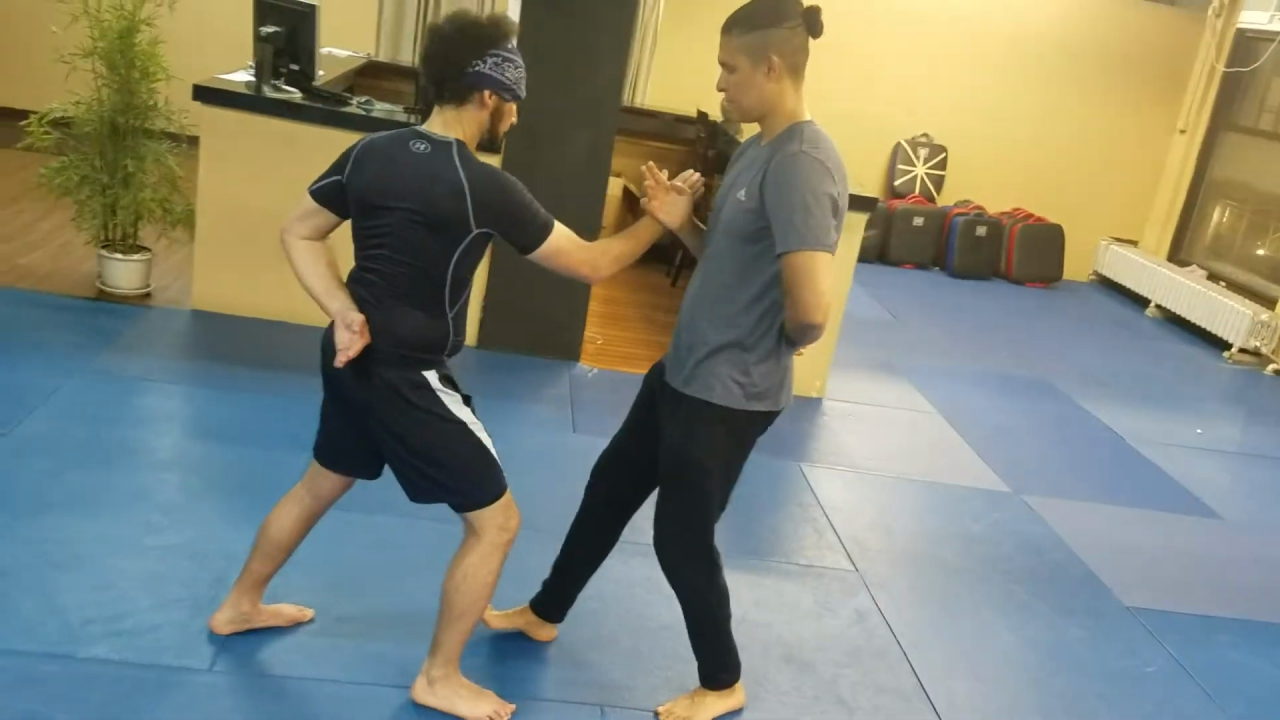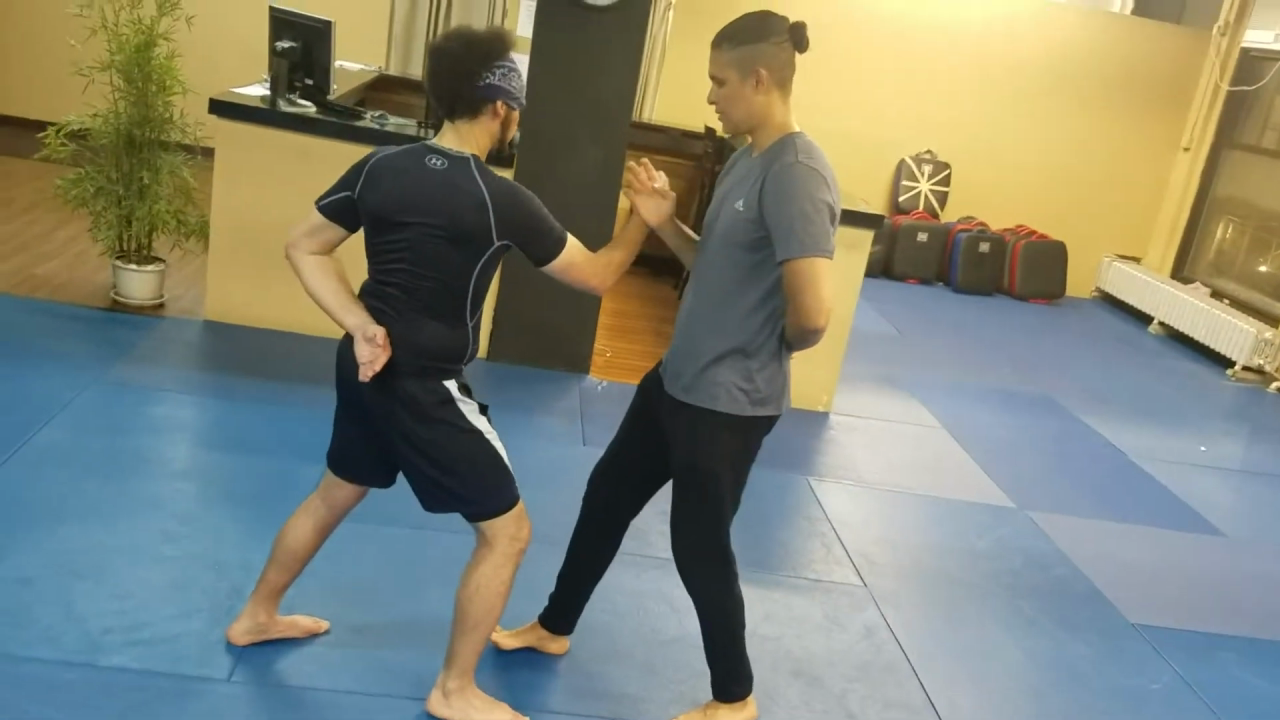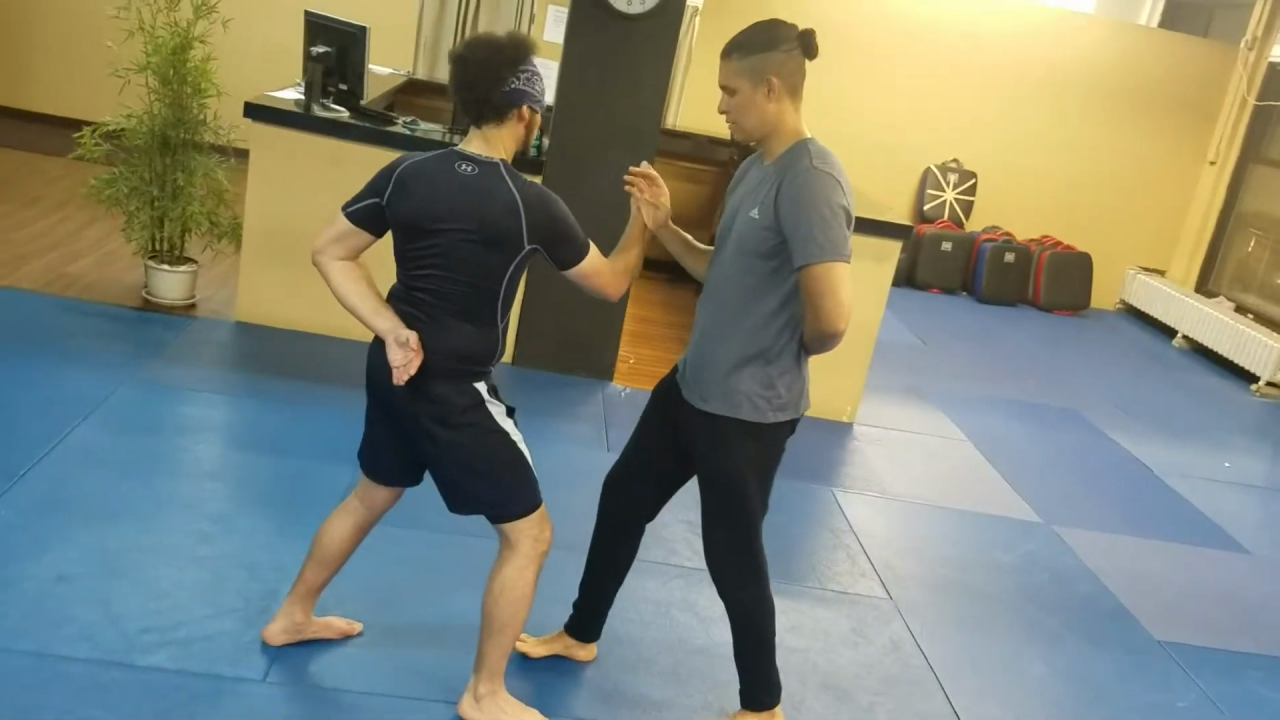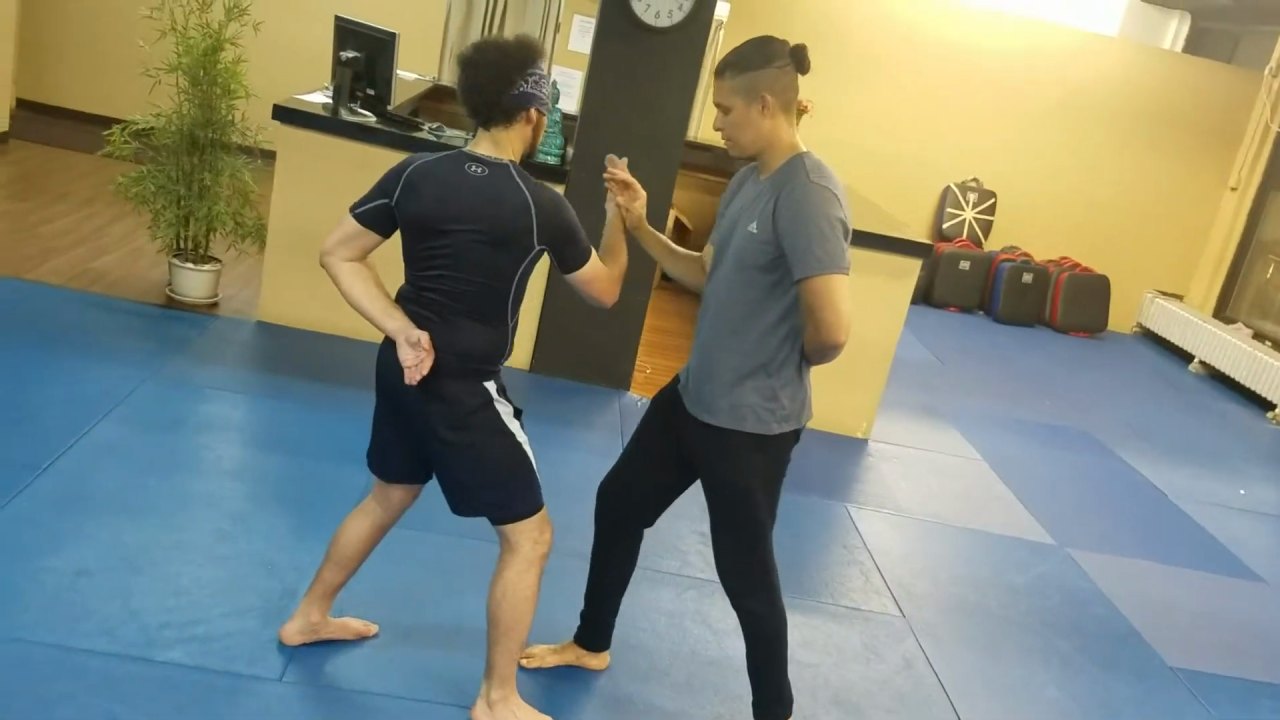
dt=0.4s
person 1, frame 1
left shoulder: (802, 164)
right shoulder: (755, 148)
left elbow: (810, 309)
left wrist: (776, 343)
right wrist: (679, 222)
left hip: (729, 391)
right hip: (684, 369)
left knee: (681, 538)
right knee: (609, 486)
right ankle: (545, 612)
person 1, frame 2
left shoulder: (796, 174)
right shoulder: (744, 160)
left elbow: (812, 314)
left wrist: (767, 349)
right wrist: (665, 224)
left hip: (729, 401)
right hip: (678, 379)
left knee: (699, 547)
right knee: (607, 495)
right ankle: (553, 627)
person 1, frame 3
left shoulder: (810, 179)
right shoulder: (754, 167)
left elbow: (831, 317)
left wrist: (783, 351)
right wrist: (664, 227)
left hip: (749, 409)
right hip: (693, 384)
left knee: (733, 556)
right knee: (622, 498)
right ankle: (581, 634)
person 1, frame 4
left shoulder: (808, 194)
right shoulder: (746, 181)
left elbow: (831, 330)
left wrist: (785, 362)
right wrist: (641, 227)
left hip: (752, 420)
right hip: (694, 395)
left knee: (745, 570)
right knee: (618, 502)
right ankle: (590, 644)
person 2, frame 1
left shoulder: (369, 152)
right shoulder: (484, 188)
left elbow: (299, 233)
right elbow: (589, 264)
left wrist: (344, 312)
right wrist: (659, 219)
left hip: (352, 358)
right hip: (408, 375)
left knee: (320, 483)
right knee: (496, 521)
left ankle: (239, 605)
person 2, frame 2
left shoulder: (378, 168)
right shoulder: (502, 201)
left elbow: (304, 248)
right elbow: (595, 276)
left wrist: (361, 327)
right wrist: (643, 221)
left hip: (366, 368)
right hip: (425, 386)
left knee: (335, 493)
right knee: (506, 532)
left ankle: (256, 616)
person 2, frame 3
left shoulder: (405, 173)
right shoulder: (531, 205)
left elbow: (331, 254)
right elbow: (611, 282)
left wrist: (391, 331)
right wrist: (642, 217)
left hip: (394, 367)
right hip: (455, 388)
left knee: (371, 494)
right knee: (528, 534)
left ankle: (292, 616)
person 2, frame 4
left shoulder: (413, 174)
right shoulder: (540, 206)
left elbow: (338, 255)
right elbow: (605, 291)
left wrist: (402, 330)
right wrist: (618, 218)
left hip: (405, 368)
right hip: (464, 386)
left knee: (389, 494)
right knee: (528, 536)
left ankle: (308, 617)
